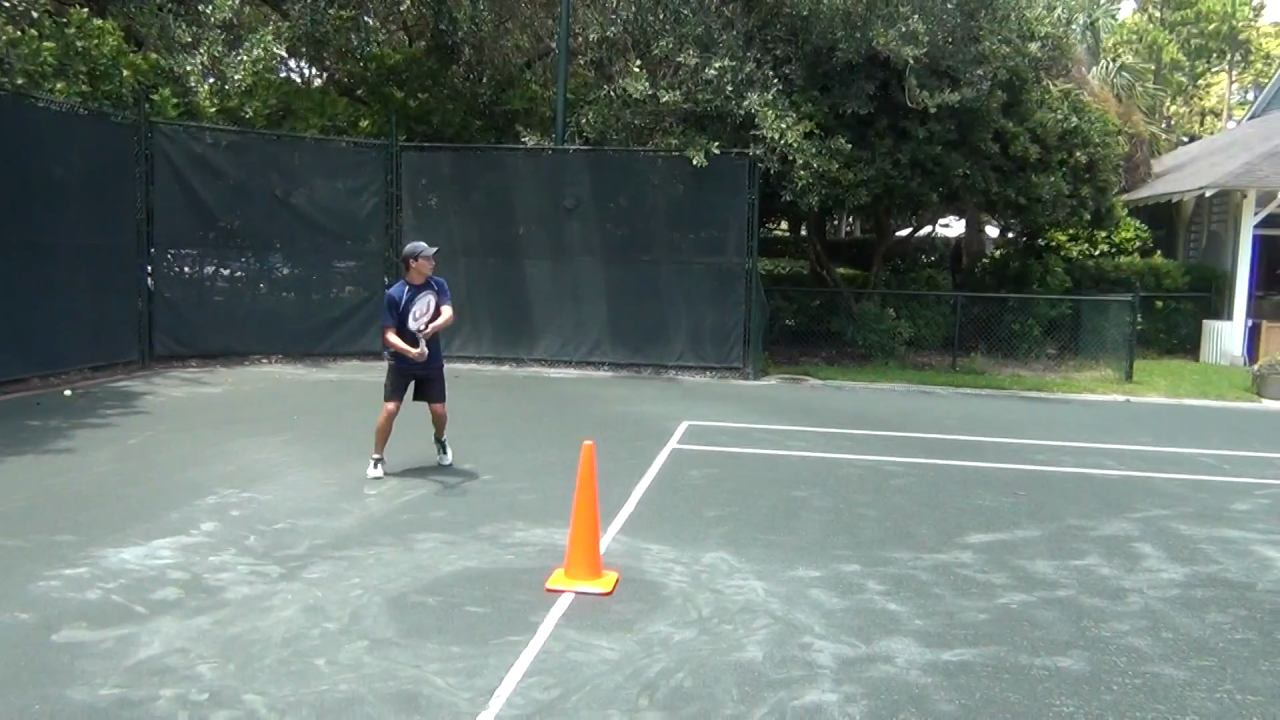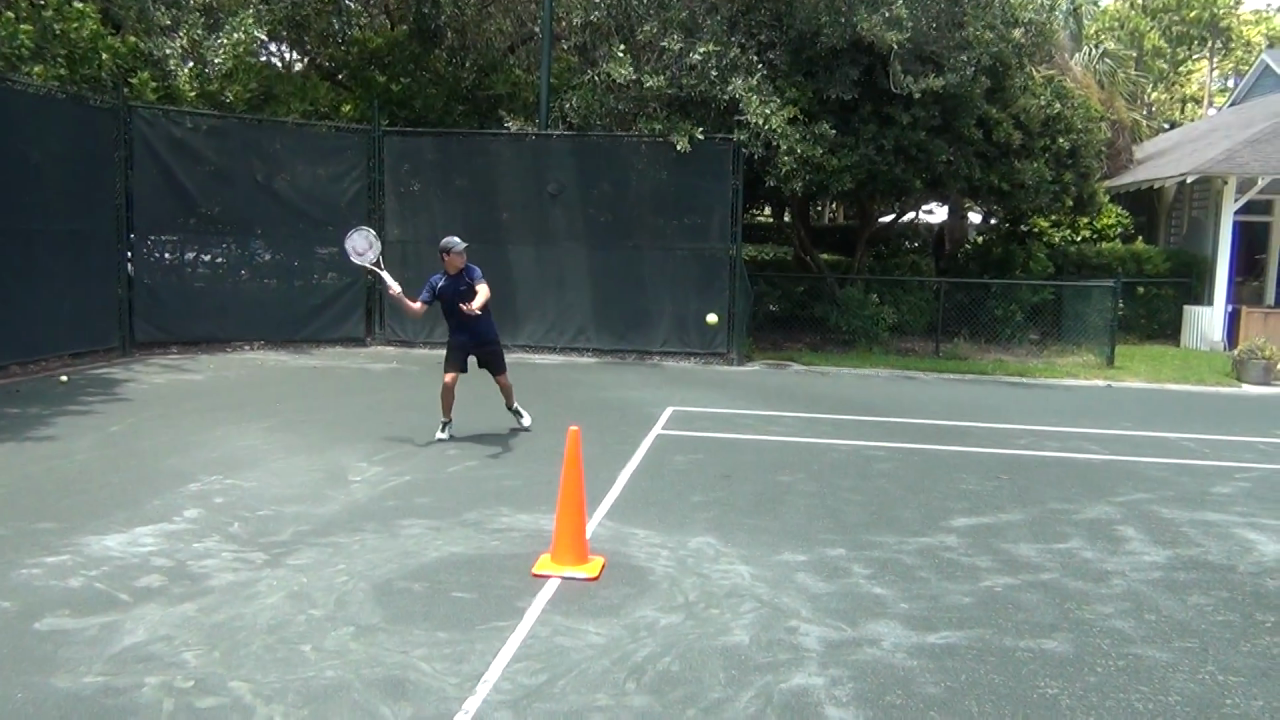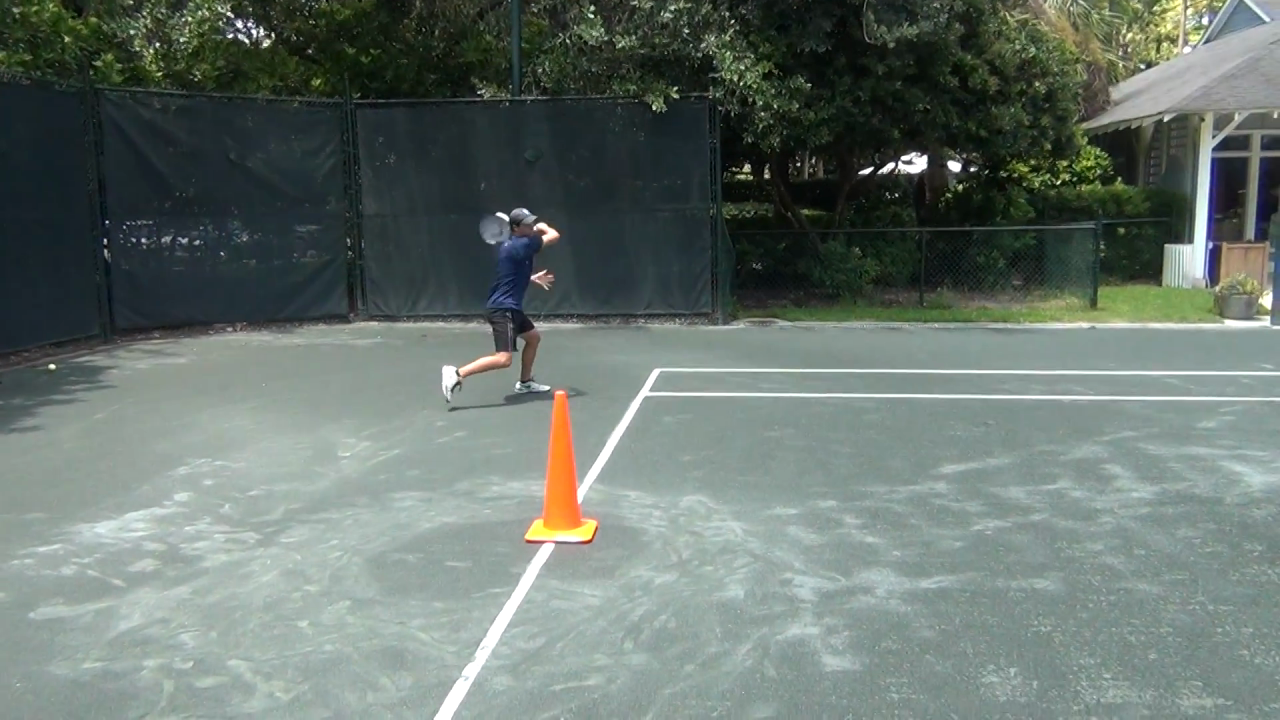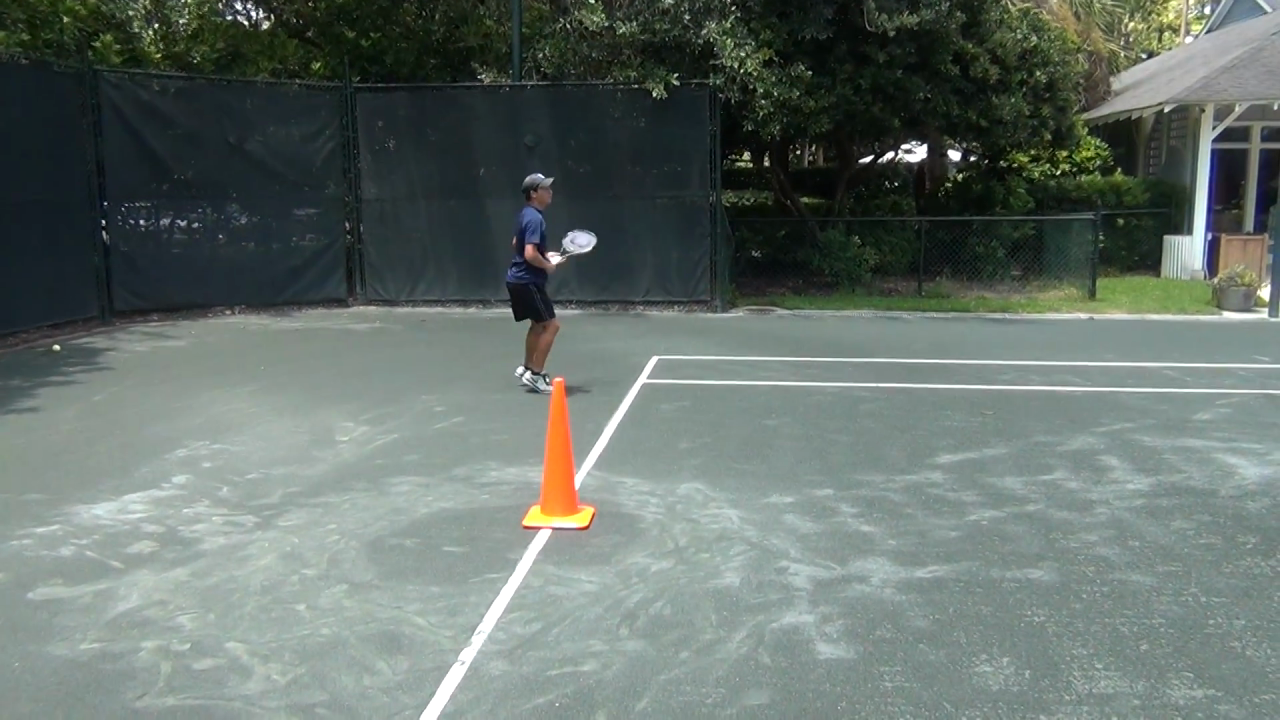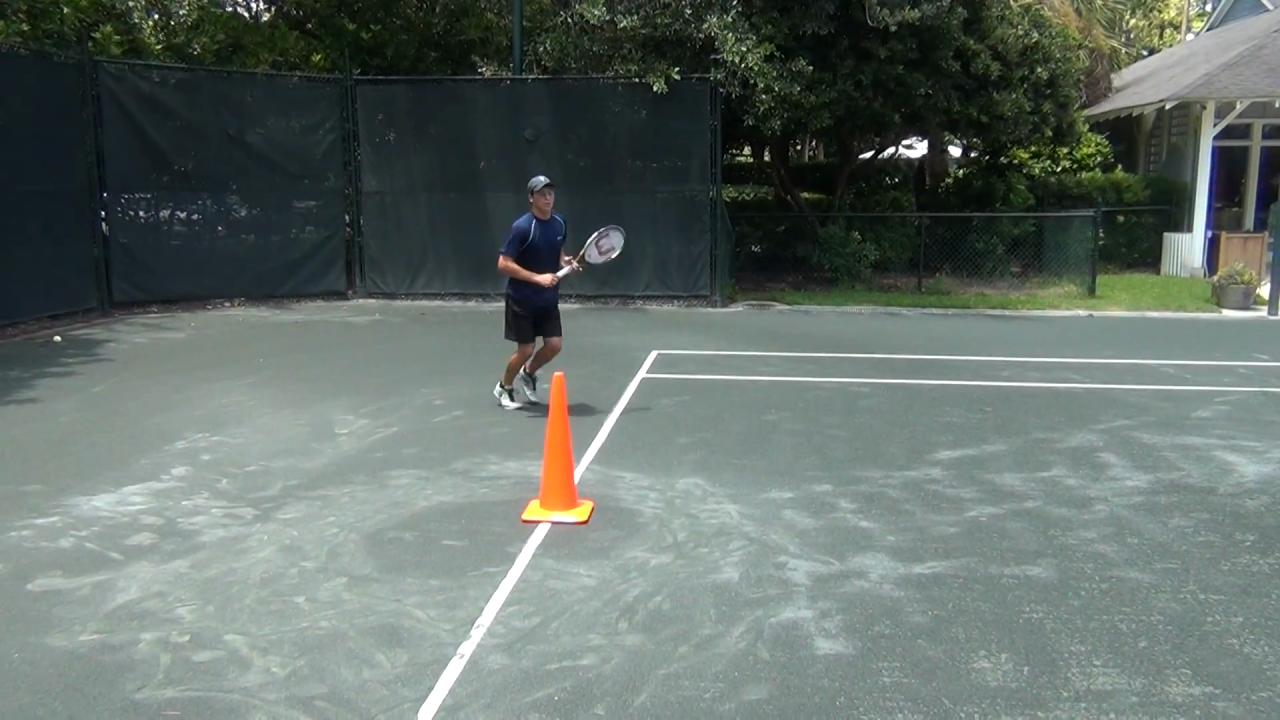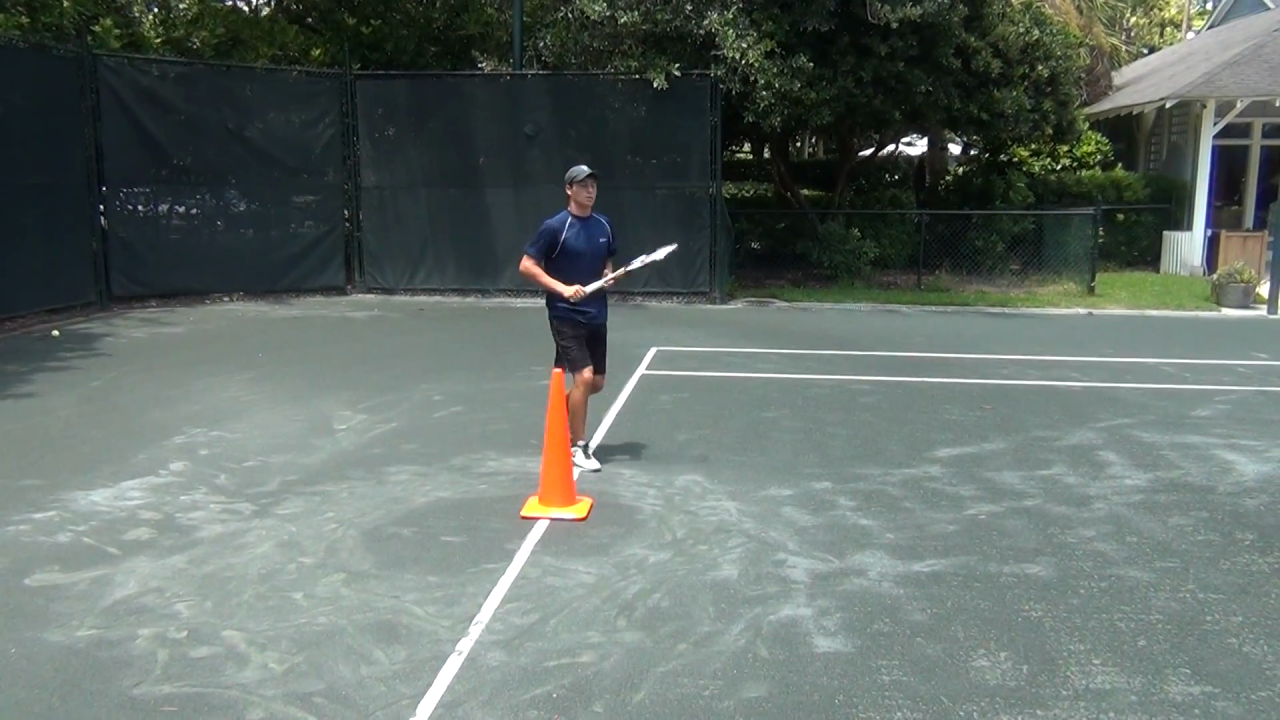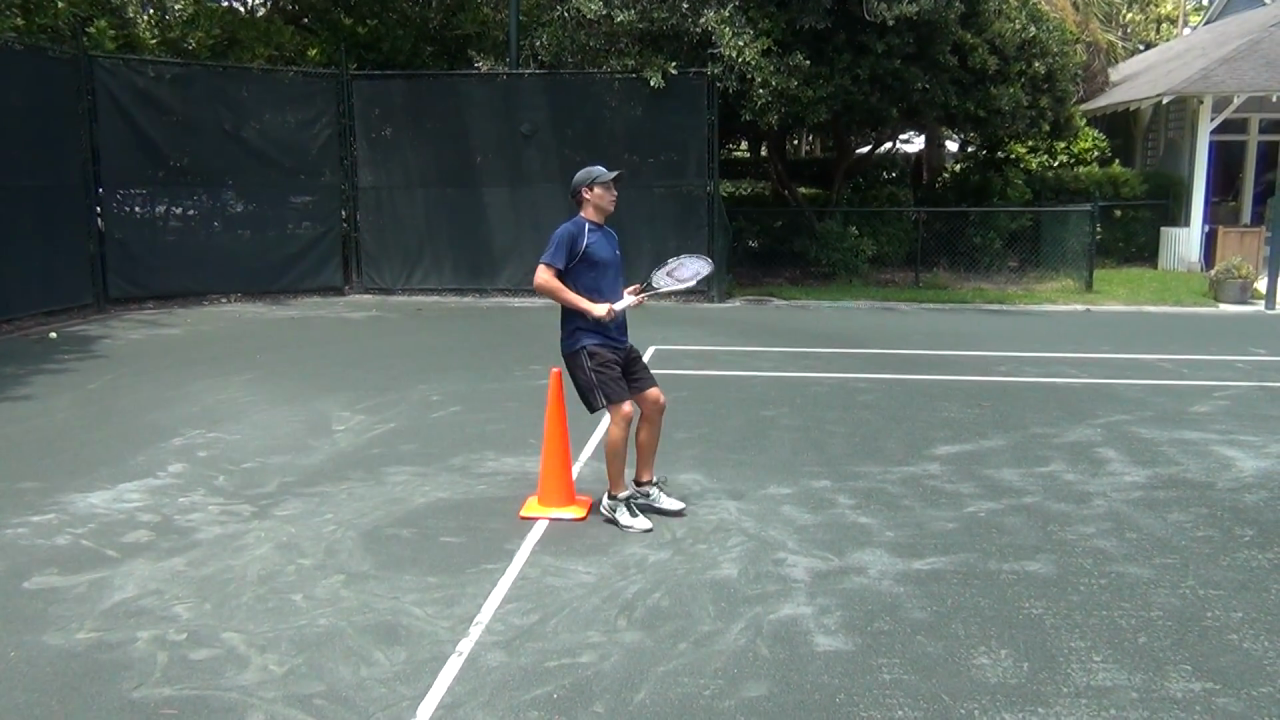
dt=0.5s
person 1, frame 1
left shoulder: (438, 285)
right shoulder: (393, 295)
left elbow: (448, 314)
right elbow: (389, 335)
left wrist: (433, 327)
right wrist: (409, 350)
left hip: (432, 362)
right hip: (401, 362)
left knee: (439, 410)
right knee: (390, 410)
left ankle: (440, 440)
right ankle: (377, 459)
person 1, frame 2
left shoulder: (472, 272)
right shoulder: (436, 283)
left elbow: (485, 292)
right elbow: (418, 311)
left wrist: (475, 306)
right wrist: (400, 298)
left hip: (486, 337)
right hip: (459, 339)
left knee: (502, 380)
right knee: (449, 381)
left ankle: (513, 408)
right ankle: (446, 422)
person 1, frame 3
left shoulder: (510, 245)
right shoulder: (525, 244)
right elbow: (554, 235)
left wrist: (532, 278)
right wrist: (543, 227)
left hip: (509, 307)
right hip: (503, 309)
left knee: (534, 337)
right knee: (503, 359)
left ankle: (526, 381)
right ankle: (456, 374)
person 1, frame 4
left shoulder: (527, 214)
right shoulder: (535, 219)
left elbow: (516, 243)
right elbow: (530, 254)
left wrist: (545, 255)
right wrist: (547, 266)
left hip: (517, 280)
right hip: (527, 281)
left knee: (537, 324)
right knee: (552, 326)
left ankle: (527, 368)
right ankle: (534, 373)
person 1, frame 5
left shoulder: (559, 223)
right shoulder: (521, 227)
right elbow: (504, 264)
left wrist: (564, 260)
right wrist: (537, 278)
left hip: (548, 298)
right hip: (521, 298)
left knee: (554, 345)
right knee: (526, 349)
left ankle: (528, 374)
right ankle: (505, 388)
person 1, frame 6
left shoulder: (604, 225)
right shoulder: (554, 227)
right elbow: (527, 267)
left wrist: (608, 276)
right wrist: (561, 288)
left hip: (596, 316)
right hip: (567, 317)
left knee: (597, 382)
right knee: (583, 378)
left ankle: (564, 418)
right ankle: (577, 446)
person 1, frame 7
left shoulder: (609, 234)
right shoulder: (570, 233)
right elbow: (542, 281)
left wrist: (626, 296)
right wrist: (589, 308)
left hip: (617, 339)
right hip: (586, 342)
left knee: (655, 402)
right knee: (622, 412)
left ankle: (645, 484)
right ankle: (616, 498)
